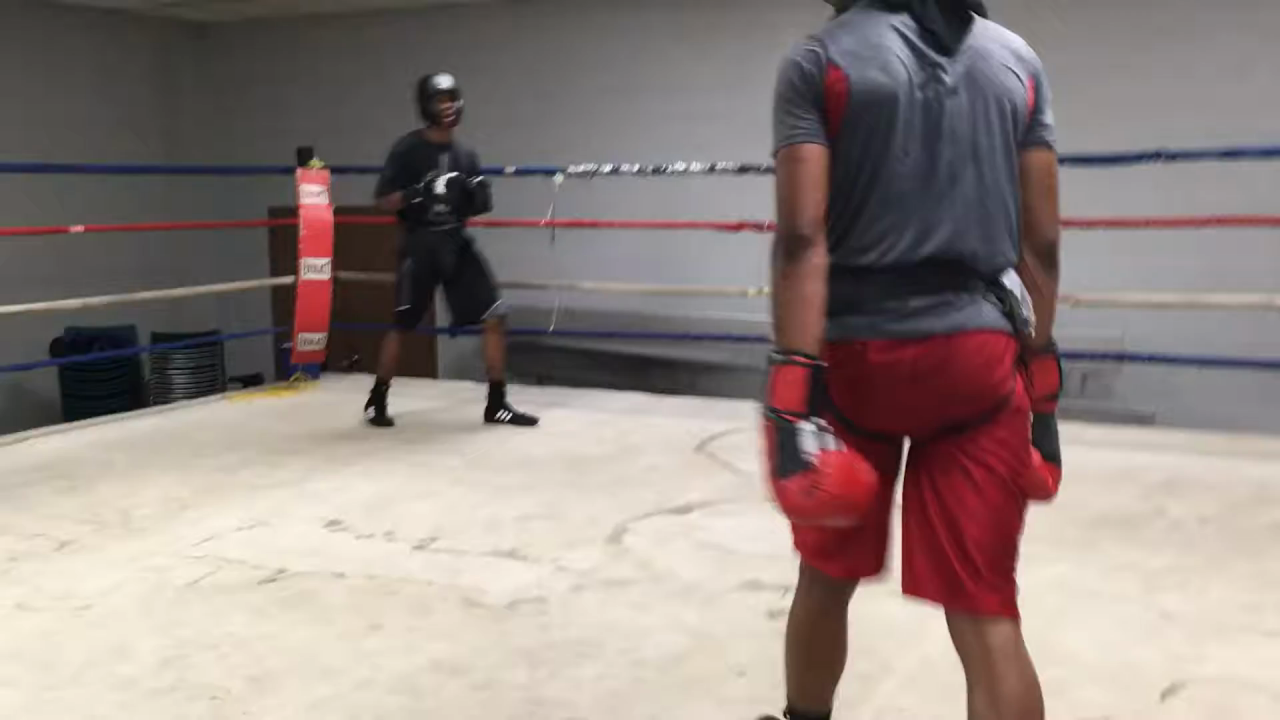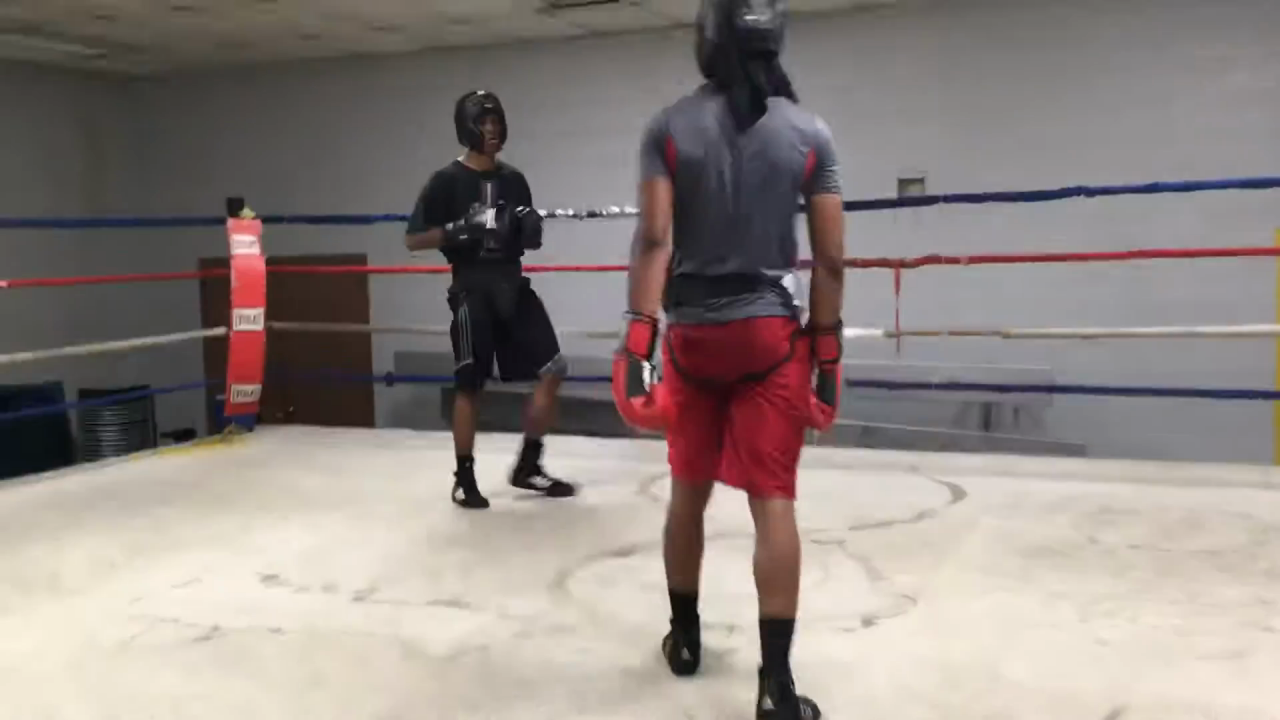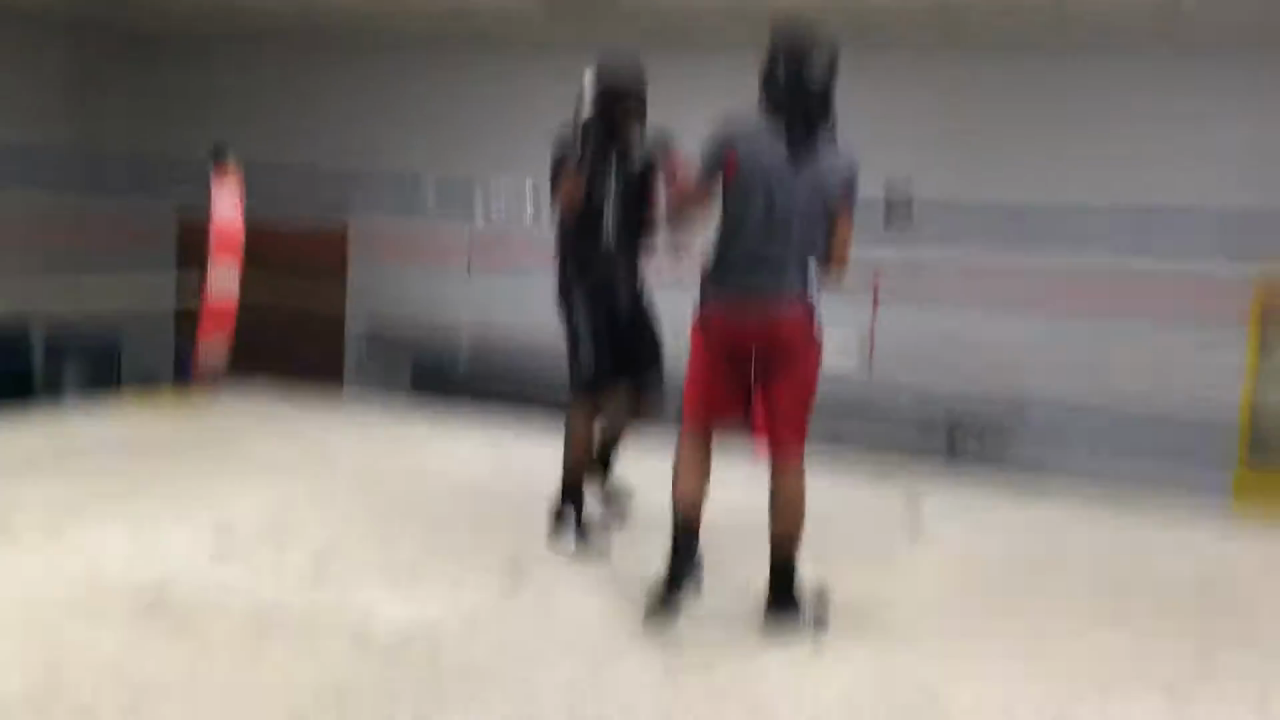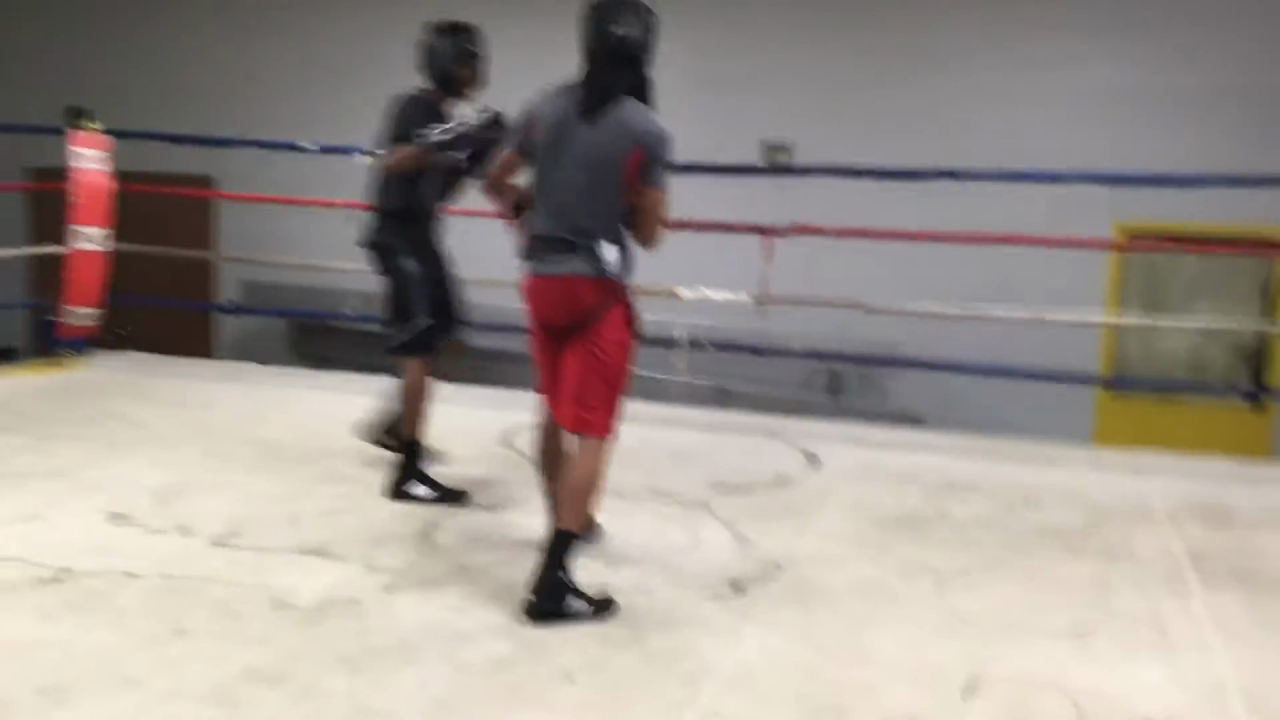
dt=1s
person 1, frame 1
left shoulder: (821, 59)
left elbow: (801, 237)
right elbow: (1040, 242)
left wrist: (791, 394)
right wrist: (1044, 381)
left hip: (861, 353)
right hip: (979, 353)
left knee: (828, 578)
right knee: (984, 607)
person 1, frame 2
left shoulder: (669, 127)
right shoulder: (808, 133)
left elbow: (653, 241)
right elbow: (828, 258)
left wrist: (638, 341)
right wrist: (827, 350)
left hip: (692, 334)
right hip: (770, 335)
left knee: (689, 488)
right knee: (773, 501)
left ankle: (684, 635)
person 1, frame 3
left shoulder: (732, 142)
right shoulder: (836, 160)
left elbow: (679, 212)
right elbow: (834, 263)
left wrist: (667, 196)
left hip: (725, 312)
right hip: (788, 318)
left knee: (696, 434)
right knee: (787, 451)
left ankle: (682, 561)
right ankle: (781, 589)
person 1, frame 4
left shoulder: (543, 110)
right shoulder: (647, 133)
left elbow: (496, 183)
right elbow: (648, 234)
left hip: (542, 280)
right hip: (596, 288)
left knee: (557, 412)
right knee: (590, 435)
left ankle: (566, 523)
right ankle: (551, 582)
person 2, frame 1
left shoulder: (465, 154)
right shoulder: (408, 149)
right elbow: (384, 201)
left wrist: (479, 198)
right wrist: (422, 193)
left hip: (458, 243)
right hip: (420, 245)
left knee: (495, 318)
right knee: (404, 326)
left ankle: (497, 405)
right ankle: (377, 399)
person 2, frame 2
left shoulder: (514, 180)
right shoulder: (447, 180)
right elbow: (413, 238)
left wrist: (529, 231)
right wrist: (460, 230)
left hip: (512, 283)
right hip: (472, 289)
left knee: (550, 370)
right knee: (469, 386)
left ankle: (528, 465)
right ankle: (464, 478)
person 2, frame 3
left shoulder: (634, 157)
right shoulder: (573, 150)
left elbow: (642, 232)
right elbow: (566, 207)
left wrist: (654, 186)
right wrist: (587, 134)
left hip: (625, 283)
right hip: (583, 280)
left knee: (644, 384)
right knee: (592, 393)
left ankle: (599, 461)
right ankle: (569, 505)
person 2, frame 4
left shoulder: (447, 116)
right shoulder: (415, 107)
right elbow: (389, 166)
left wrist: (481, 150)
right wrist: (441, 141)
left hip: (419, 239)
right hip: (399, 240)
left knee: (429, 340)
right knee: (422, 354)
left ankle: (393, 429)
right ankle: (410, 473)
